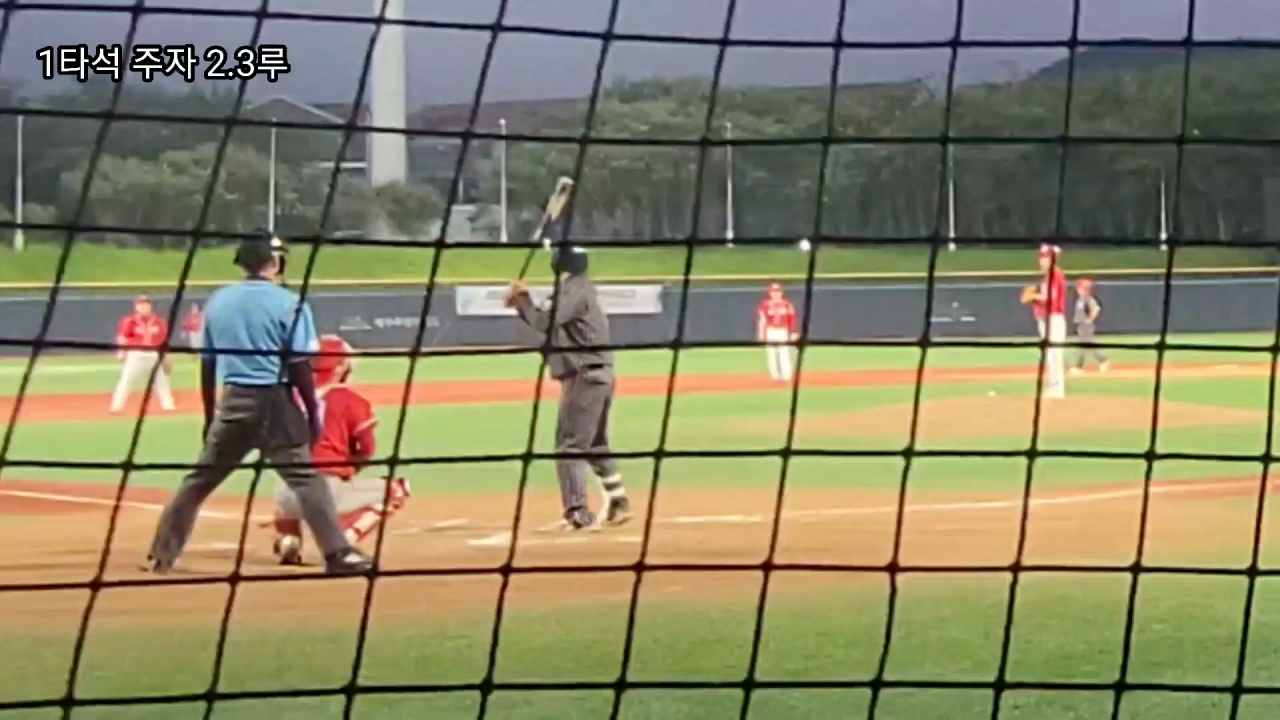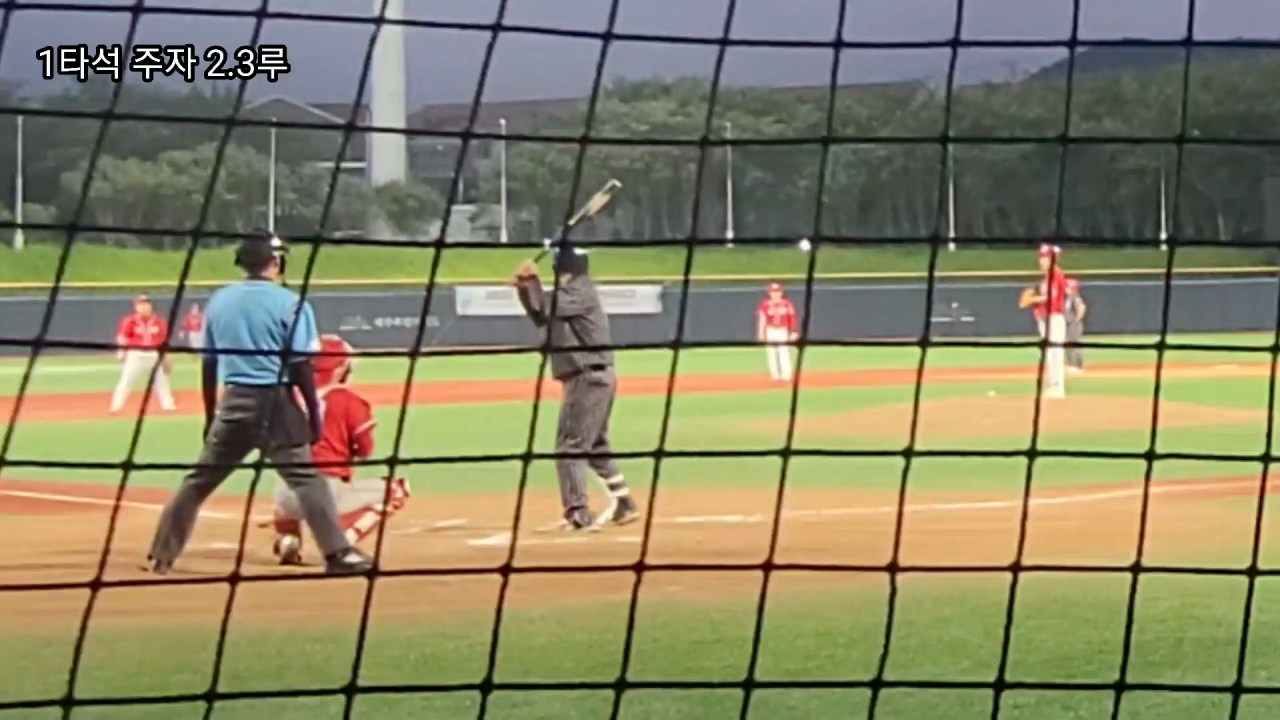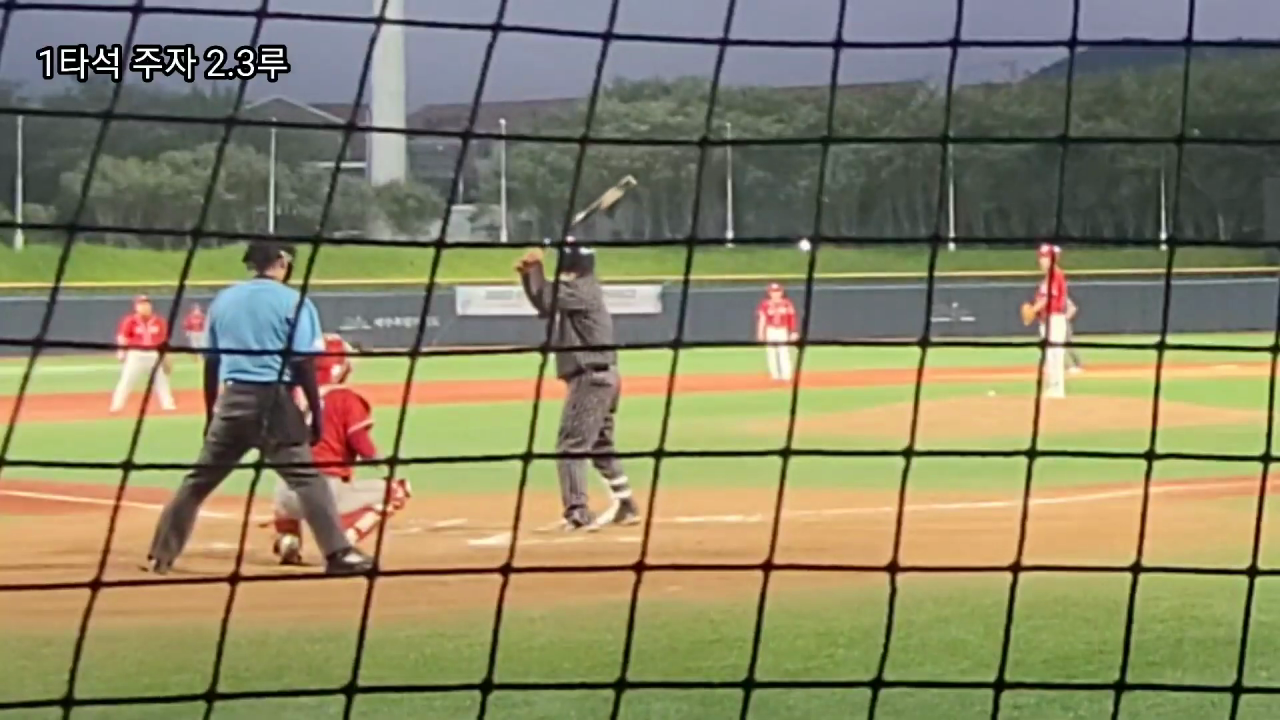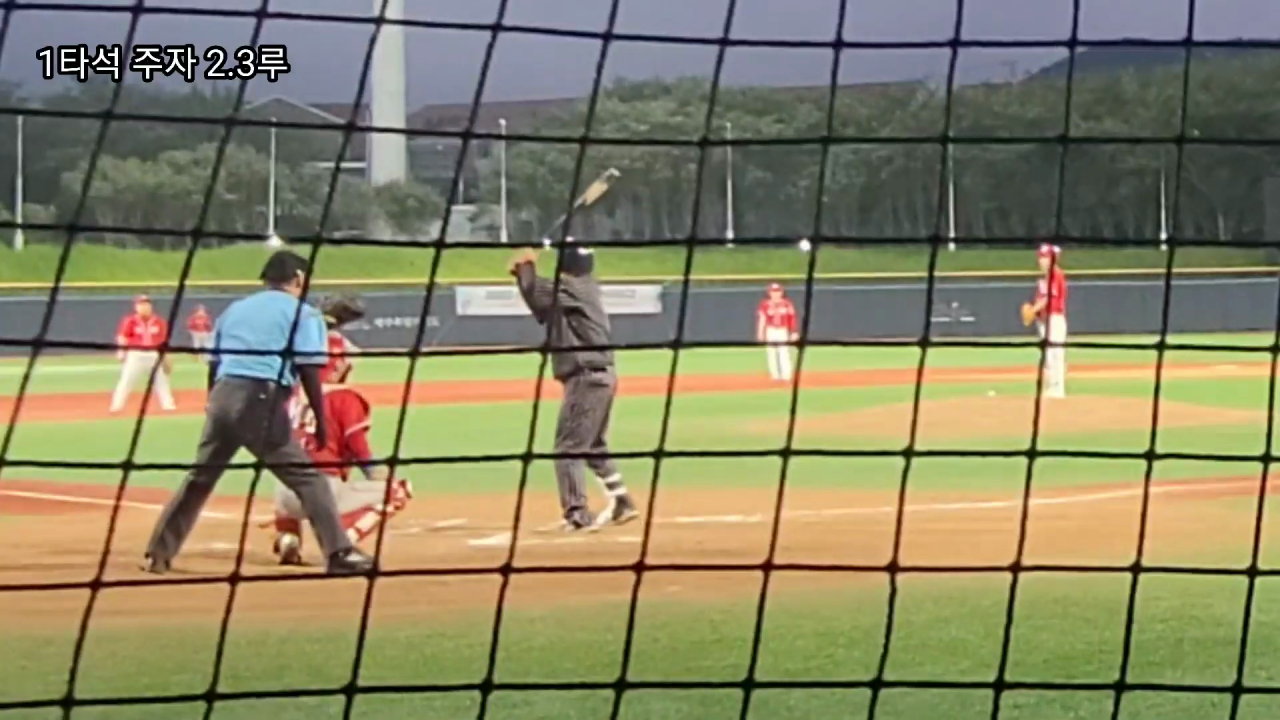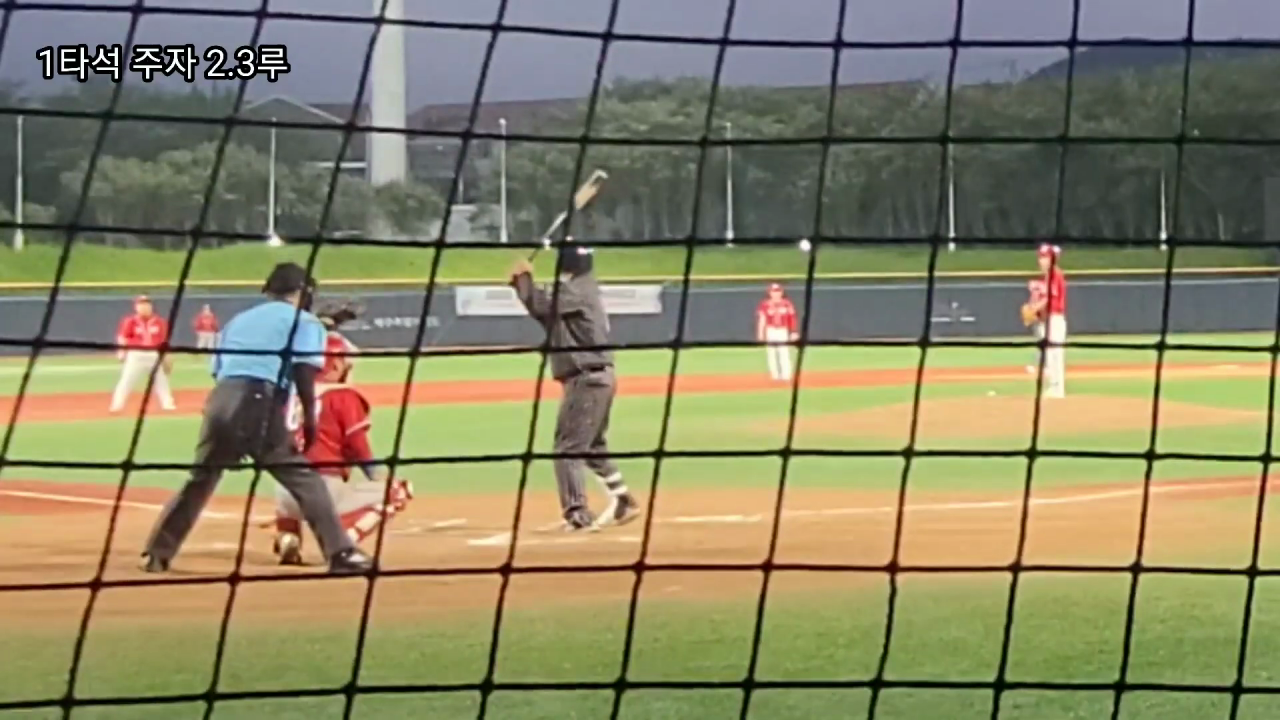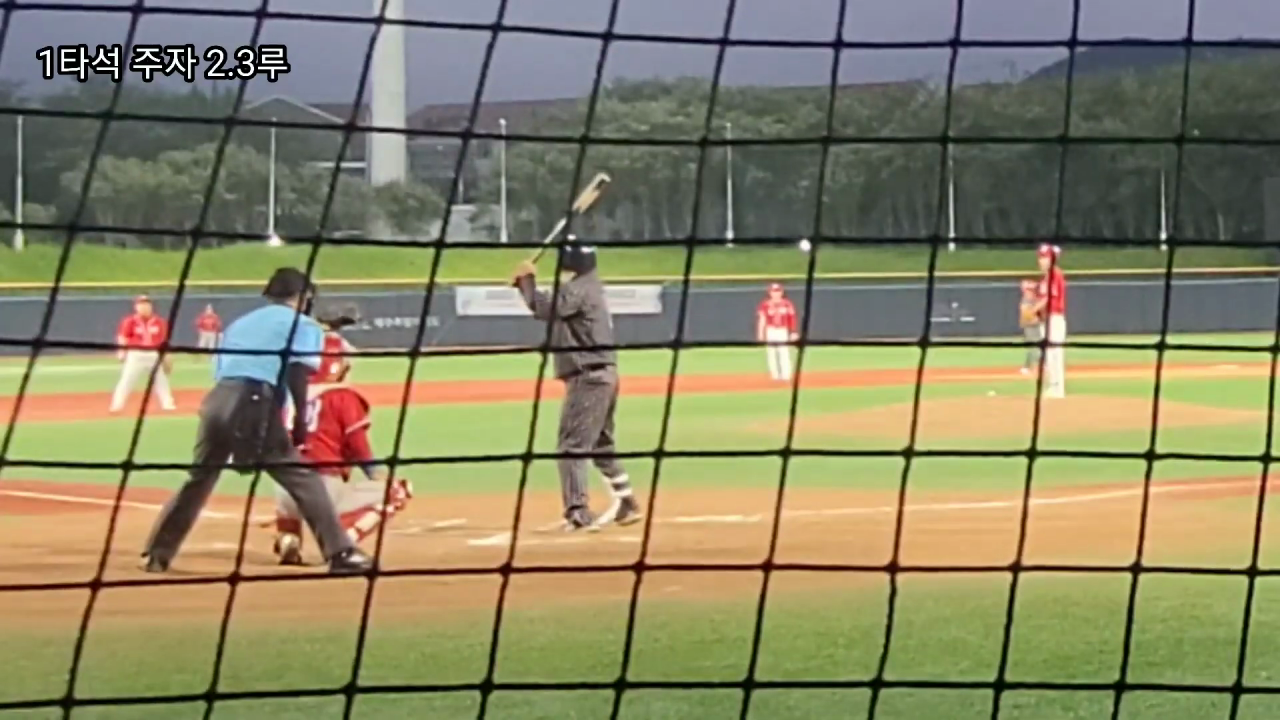
dt=0.3s
person 1, frame 1
left shoulder: (217, 301)
right shoulder: (288, 303)
left elbow: (208, 364)
right elbow: (299, 366)
left wrist: (209, 416)
right wrist: (313, 413)
left hip: (232, 404)
right hip: (274, 403)
left knee: (200, 480)
right knee: (306, 478)
left ankle: (160, 555)
right ankle: (338, 553)
person 1, frame 2
left shoulder: (218, 301)
right shoulder: (290, 303)
left elbow: (209, 365)
right elbow: (301, 366)
left wrist: (210, 416)
right wrist: (314, 413)
left hip: (232, 403)
right hip: (274, 403)
left knee: (199, 480)
right knee: (307, 479)
left ankle: (160, 556)
right ankle: (338, 553)
person 1, frame 3
left shoulder: (222, 300)
right shoulder: (295, 302)
left elbow: (211, 362)
right elbow: (303, 364)
left wrist: (211, 413)
right wrist: (317, 412)
left hip: (231, 401)
right hip: (273, 402)
left knee: (199, 480)
right knee: (308, 478)
left ankle: (160, 555)
right ankle: (339, 553)
person 1, frame 4
left shoulder: (234, 309)
right shoulder: (302, 312)
left elbow: (214, 366)
right elbow: (307, 368)
left wrist: (214, 414)
right wrist: (320, 418)
left hip: (223, 397)
right hip: (263, 401)
left knee: (198, 480)
right knee: (307, 479)
left ankle: (158, 555)
right ankle: (340, 553)
person 1, frame 5
left shoulder: (239, 319)
right shoulder: (304, 321)
right elbow: (303, 368)
left wrist: (232, 440)
right wrist: (310, 417)
left hip: (220, 400)
right hip: (259, 402)
left knee: (199, 481)
right knee: (305, 480)
left ankle: (156, 554)
right ankle: (340, 553)
person 1, frame 6
left shoulder: (239, 323)
right shoulder: (303, 324)
right elbow: (297, 368)
left wrist: (236, 445)
right wrist: (301, 416)
left hip: (217, 401)
right hip: (256, 404)
left knee: (198, 481)
right knee: (304, 480)
left ankle: (155, 555)
right ankle: (341, 554)
person 2, frame 1
left shoulder: (573, 291)
right shoulder: (579, 290)
left elbow: (544, 323)
right elbow: (550, 323)
left wrist: (523, 298)
right wrist: (521, 302)
left hip: (585, 377)
right hip: (598, 375)
left knee: (569, 446)
right knee: (595, 445)
left ankle: (578, 515)
right ankle: (617, 503)
person 2, frame 2
left shoulder: (578, 291)
right shoulder: (575, 290)
left elbow: (547, 308)
right elbow: (541, 317)
left wrist: (532, 279)
right wrist: (524, 288)
left hip: (586, 378)
right hip: (597, 377)
left knee: (570, 448)
right knee: (596, 446)
left ankle: (579, 514)
right ankle: (623, 505)
person 2, frame 3
left shoulder: (582, 290)
right shoulder: (580, 290)
left elbow: (546, 296)
right elbow: (545, 305)
left wrist: (535, 267)
right wrist: (527, 275)
left hip: (590, 379)
right hip: (601, 377)
left knee: (570, 447)
right knee: (601, 446)
left ankle: (578, 514)
right ankle: (625, 506)
person 2, frame 4
left shoulder: (577, 288)
right shoulder: (579, 289)
left elbow: (539, 290)
right elbow: (542, 311)
left wrist: (527, 266)
right wrist: (522, 275)
left hip: (587, 379)
right hip: (598, 377)
left knee: (568, 448)
right knee: (593, 446)
left ankle: (578, 515)
right ankle: (621, 504)
person 2, frame 5
left shoulder: (576, 290)
right shoulder: (582, 289)
left elbow: (540, 305)
right elbow: (547, 316)
left wrist: (525, 277)
right wrist: (521, 285)
left hip: (586, 379)
right hip: (599, 377)
left knee: (568, 448)
right knee: (593, 446)
left ankle: (578, 515)
right ankle: (623, 501)
person 2, frame 6
left shoulder: (578, 289)
right shoulder: (586, 286)
left elbow: (544, 309)
right elbow: (552, 312)
left wrist: (528, 279)
right wrist: (525, 285)
left hip: (588, 377)
right hip: (603, 375)
left knee: (572, 446)
right knee: (602, 445)
left ankle: (579, 513)
right ankle: (626, 505)
person 3, frame 1
right shoulder: (346, 398)
right elbow: (367, 449)
right wrist: (349, 466)
left hip: (288, 493)
right hip: (328, 490)
right knee: (395, 490)
left ankle: (288, 540)
person 3, frame 2
right shoulder: (345, 398)
right elbow: (365, 449)
right wrist: (346, 455)
left hip: (287, 494)
right hip: (327, 491)
right knee: (396, 490)
left ankle: (287, 540)
person 3, frame 3
right shoulder: (344, 397)
right elbow: (362, 445)
left hip: (287, 493)
right hip: (325, 488)
right knee: (397, 490)
left ankle: (288, 541)
person 3, frame 4
left shoulder: (294, 393)
right shoulder: (344, 397)
right elbow: (359, 449)
right wrist: (379, 477)
left hip: (288, 492)
right knee: (398, 491)
left ankle: (287, 539)
person 3, frame 5
left shoulder: (292, 391)
right shoulder: (344, 396)
right elbow: (358, 448)
right wrist: (379, 480)
left hip: (288, 492)
right hip: (325, 489)
right knee: (398, 491)
left ankle: (288, 539)
person 3, frame 6
right shoulder: (343, 396)
right elbow: (358, 447)
right wrist: (379, 477)
left hip: (287, 491)
right hip: (325, 489)
right knee: (397, 491)
left ankle: (287, 539)
